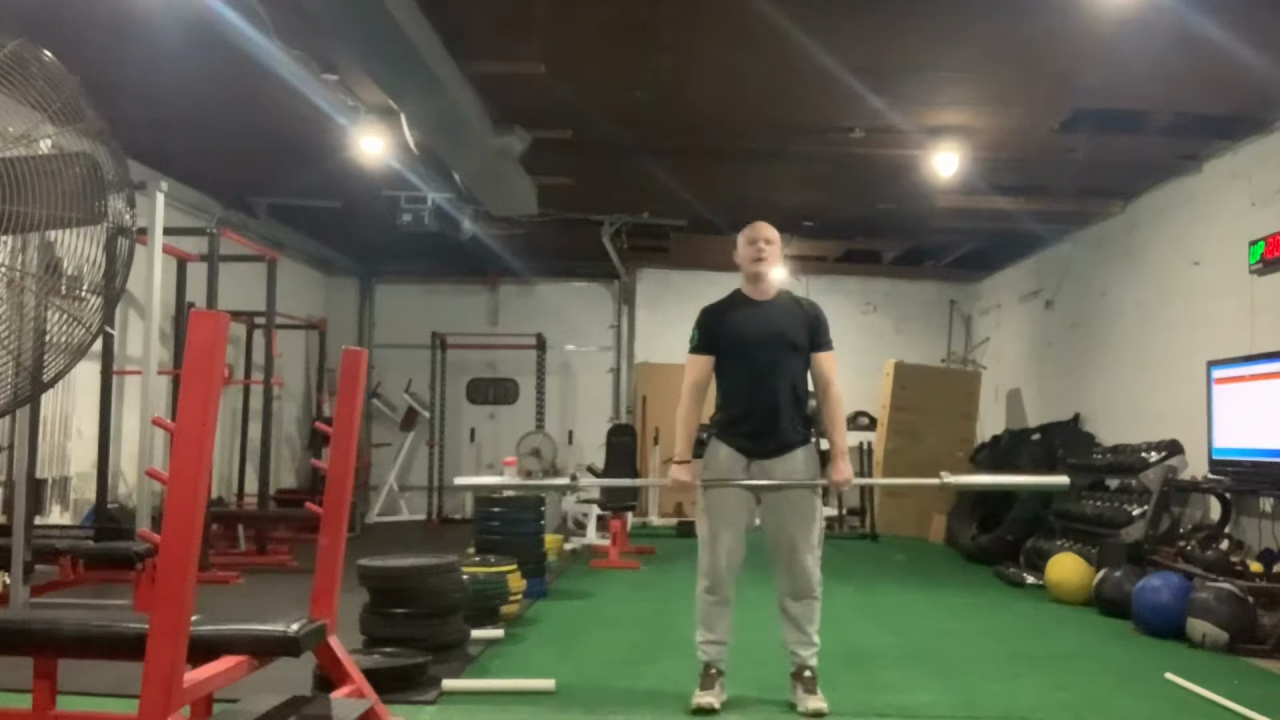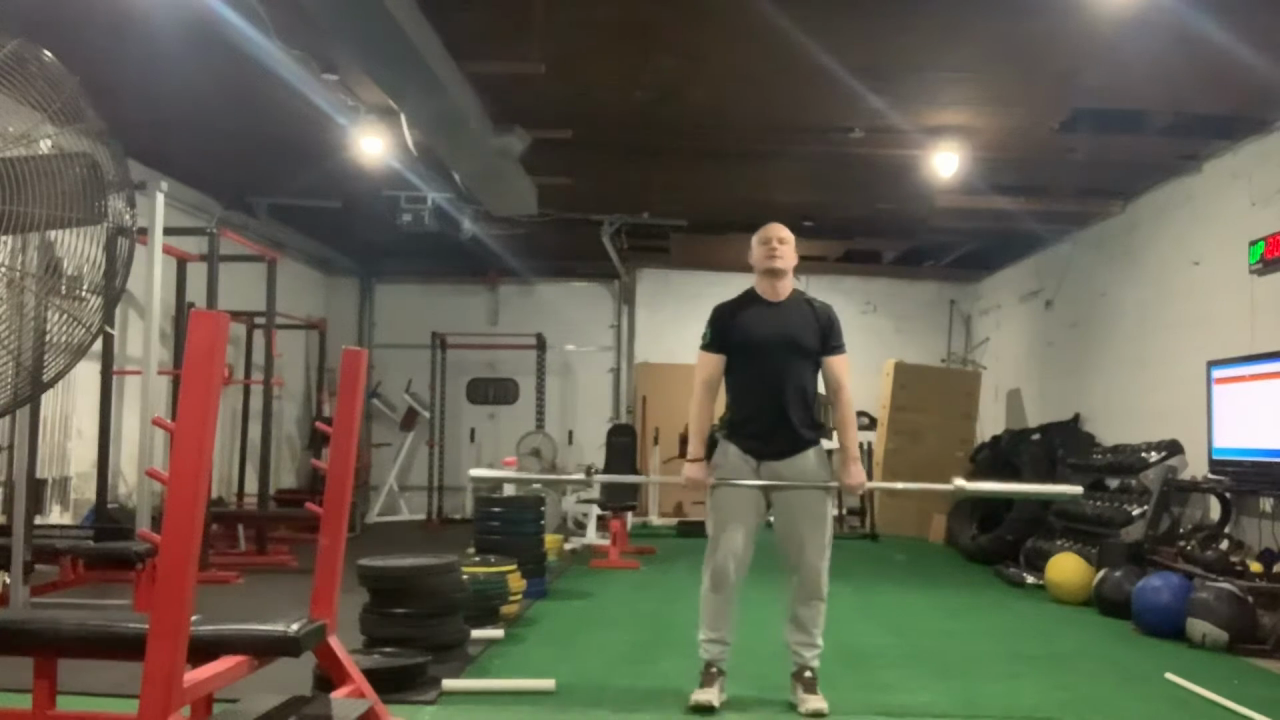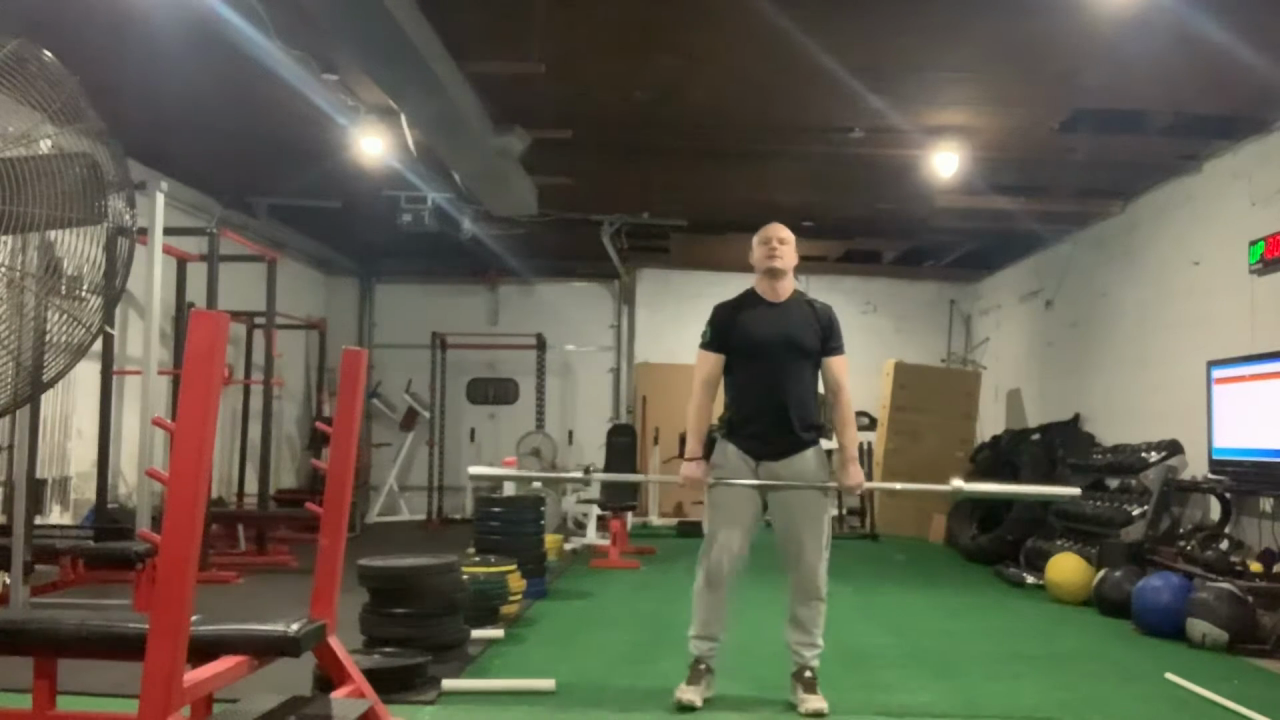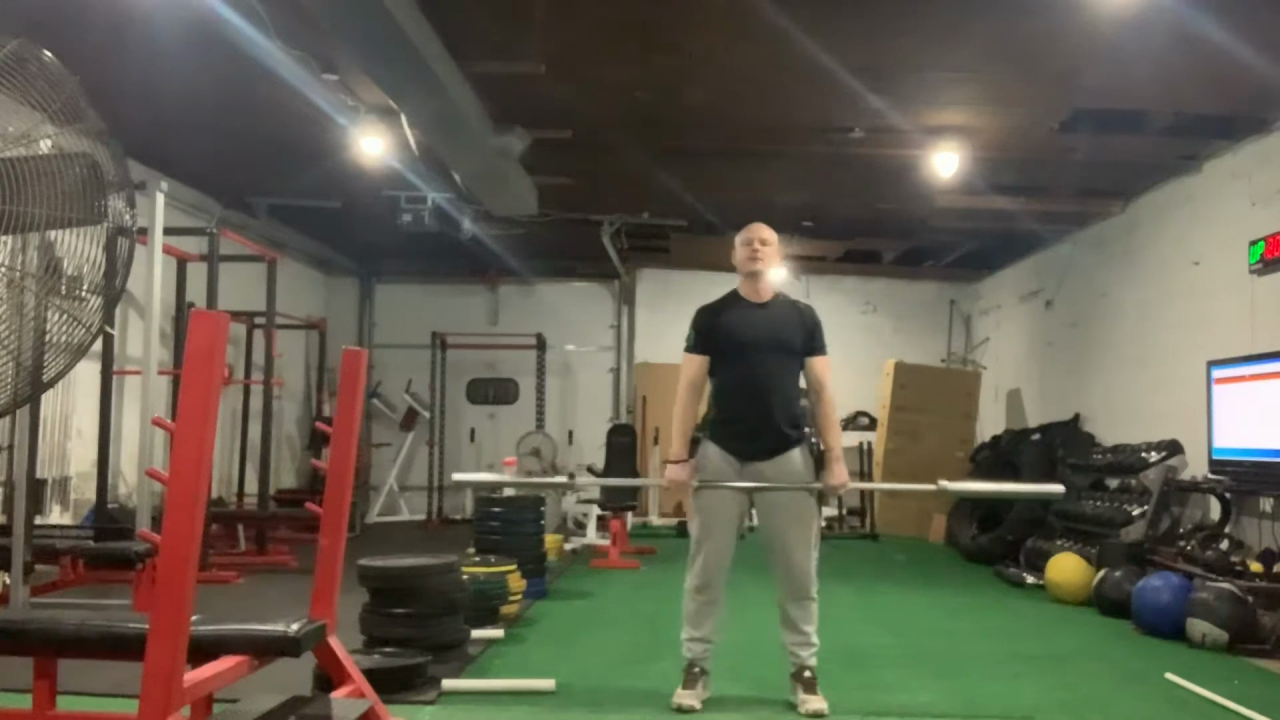
dt=0.2s
person 1, frame 1
left shoulder: (807, 313)
right shoulder: (714, 317)
left elbow: (827, 386)
right elbow: (694, 389)
left wrist: (839, 454)
right wrist: (681, 457)
left hip: (793, 457)
right hip: (728, 456)
left knee: (801, 570)
right knee: (716, 569)
left ankle: (804, 669)
right ankle: (712, 669)
person 1, frame 2
left shoulder: (820, 316)
right shoulder: (727, 315)
left elbow: (839, 389)
right elbow: (705, 387)
left wrist: (851, 458)
right wrist: (695, 455)
left hip: (802, 458)
right hip: (737, 456)
left knee: (810, 572)
right knee: (722, 566)
left ankle: (805, 671)
right ankle: (713, 667)
person 1, frame 3
left shoulder: (820, 316)
right shoulder: (728, 315)
left elbow: (838, 390)
right elbow: (705, 386)
left wrist: (850, 458)
right wrist: (693, 454)
left hip: (801, 459)
right hip: (735, 455)
left knee: (809, 573)
right knee: (717, 565)
left ankle: (805, 671)
right ankle: (701, 664)
person 1, frame 4
left shoulder: (802, 317)
right shoulder: (711, 317)
left elbow: (821, 390)
right elbow: (689, 388)
left wrist: (835, 458)
right wrist: (677, 457)
left hip: (786, 458)
right hip: (720, 457)
left knee: (799, 572)
right knee: (706, 569)
left ankle: (804, 671)
right ankle: (696, 667)
